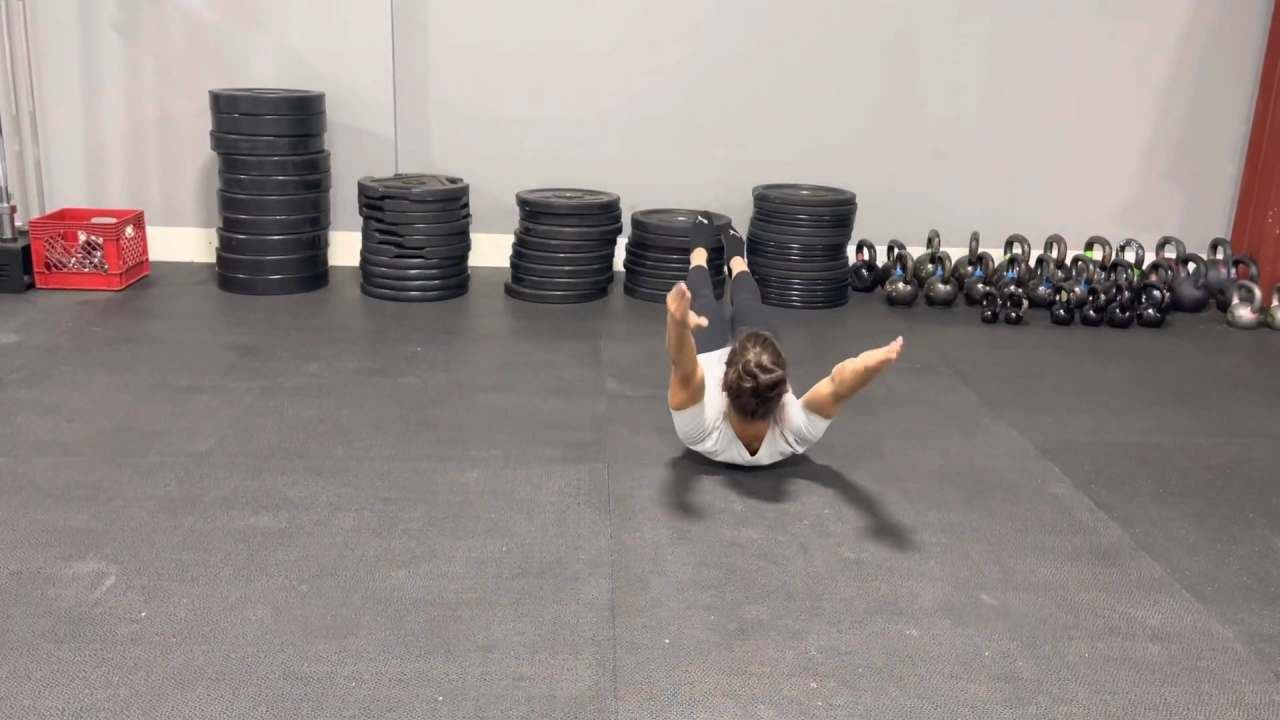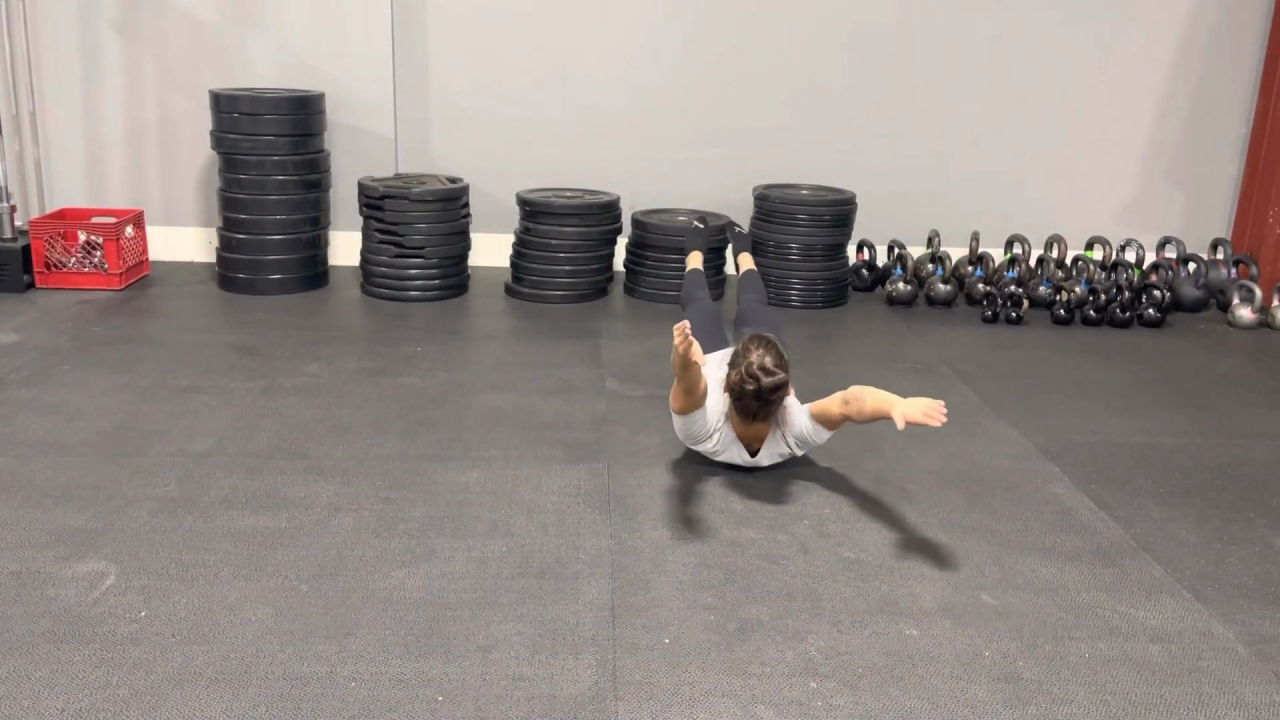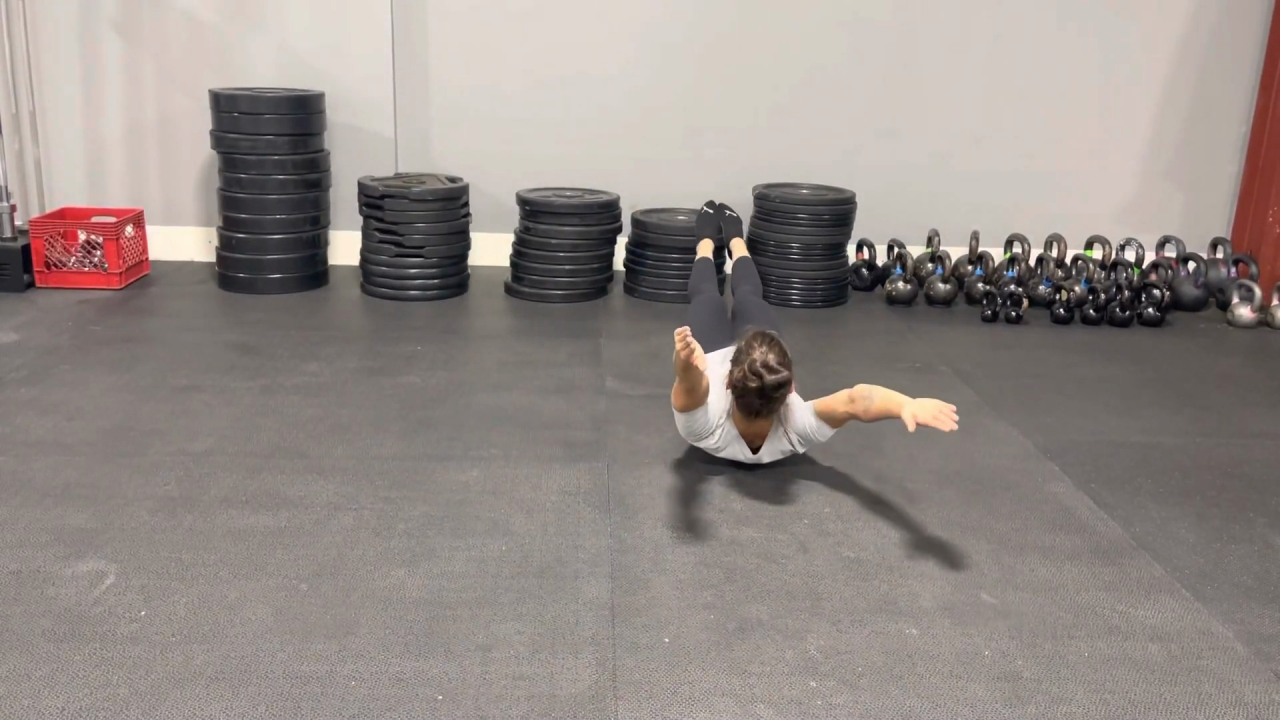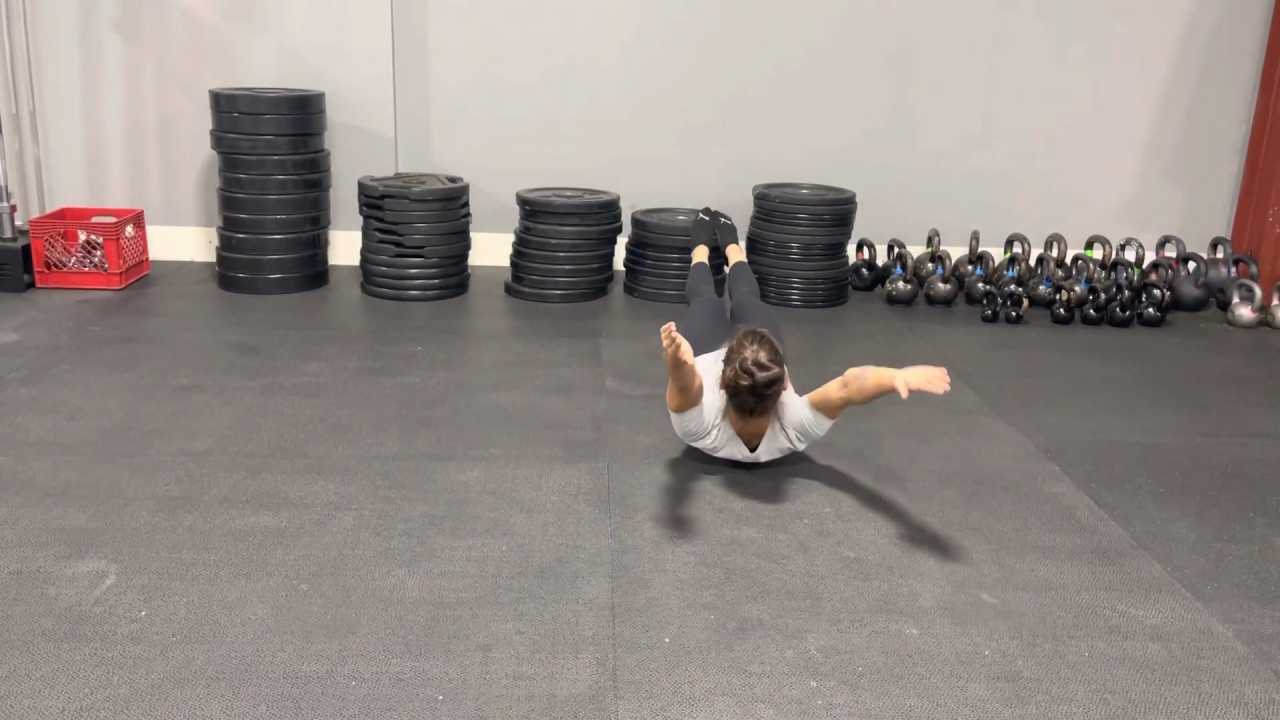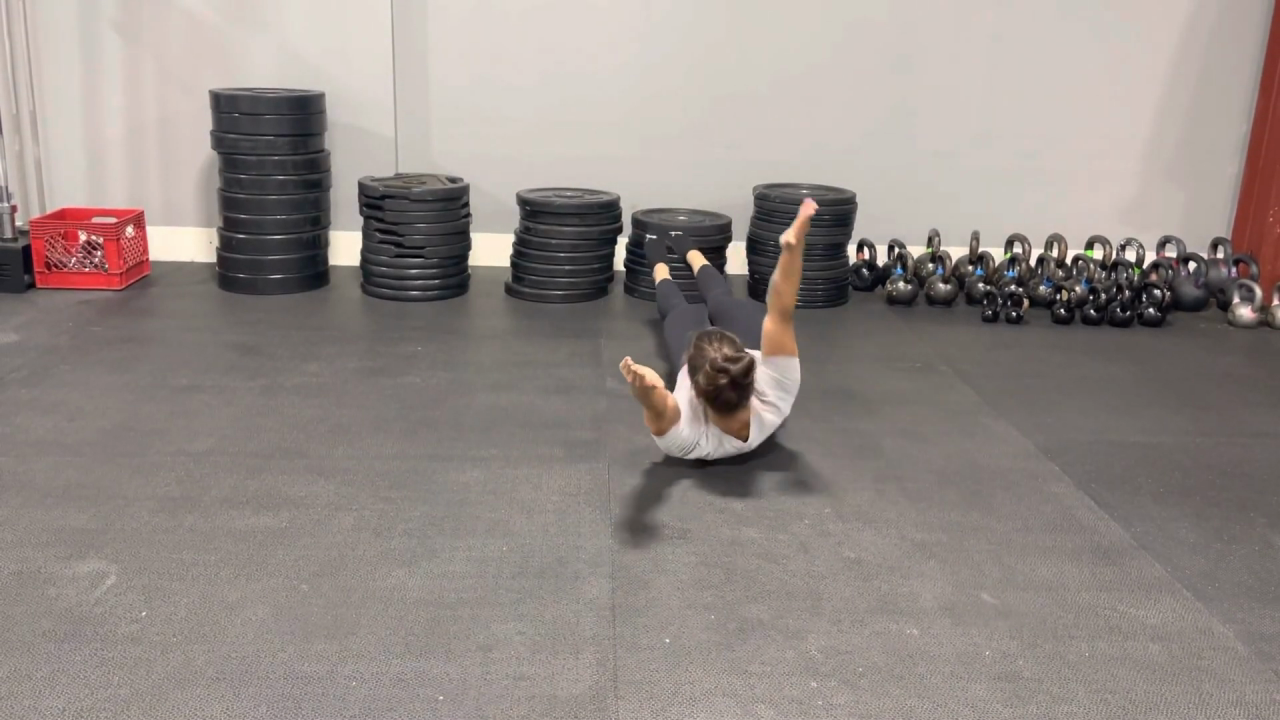
dt=0.5s
person 1, frame 1
left shoulder: (701, 429)
right shoulder: (795, 432)
left elbow: (683, 371)
right elbow: (836, 386)
left wrist: (680, 328)
right wrist: (868, 364)
left knee: (705, 307)
right knee: (748, 305)
left ankle: (701, 252)
right ankle: (736, 259)
person 1, frame 2
left shoulder: (703, 431)
right shoulder: (793, 434)
left elbow: (688, 383)
right elbow: (848, 402)
left wrist: (684, 359)
right wrist: (899, 404)
left knee: (700, 306)
right knee: (753, 306)
left ankle: (695, 253)
right ankle: (743, 254)
person 1, frame 3
left shoulder: (705, 426)
right shoulder: (794, 430)
left elbow: (690, 383)
right elbow: (854, 400)
left wrist: (686, 362)
right wrist: (908, 405)
left knee: (706, 298)
right knee: (748, 298)
left ankle: (707, 241)
right ankle: (735, 239)
person 1, frame 4
left shoulder: (702, 428)
right shoulder: (791, 430)
left elbow: (684, 383)
right elbow: (847, 387)
left wrist: (676, 360)
right wrist: (900, 376)
left knee: (705, 301)
right knee: (747, 299)
left ankle: (702, 246)
right ankle: (730, 245)
person 1, frame 5
left shoulder: (688, 439)
right shoulder: (772, 405)
right elbow: (781, 316)
right wrist: (792, 249)
left knee: (684, 314)
right knee: (722, 300)
left ankle: (659, 265)
right ankle: (689, 251)
